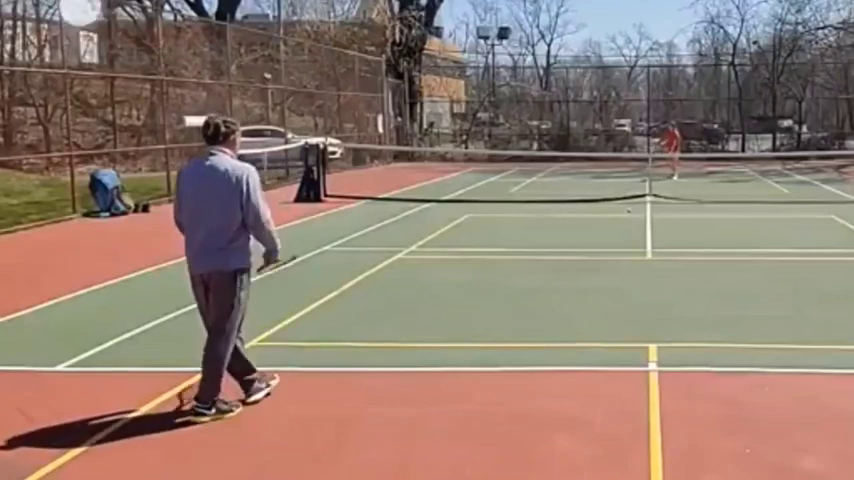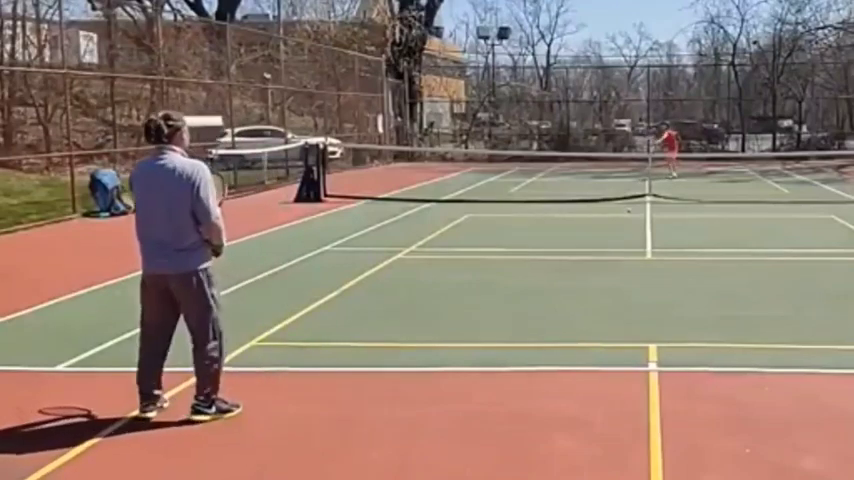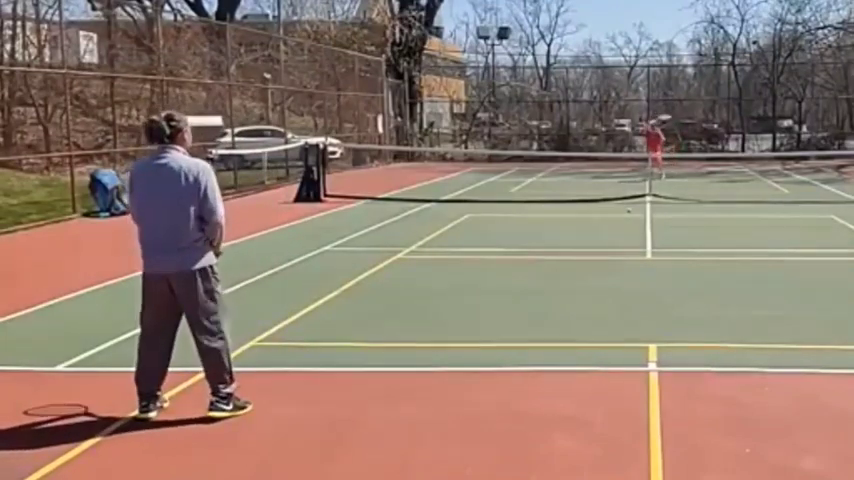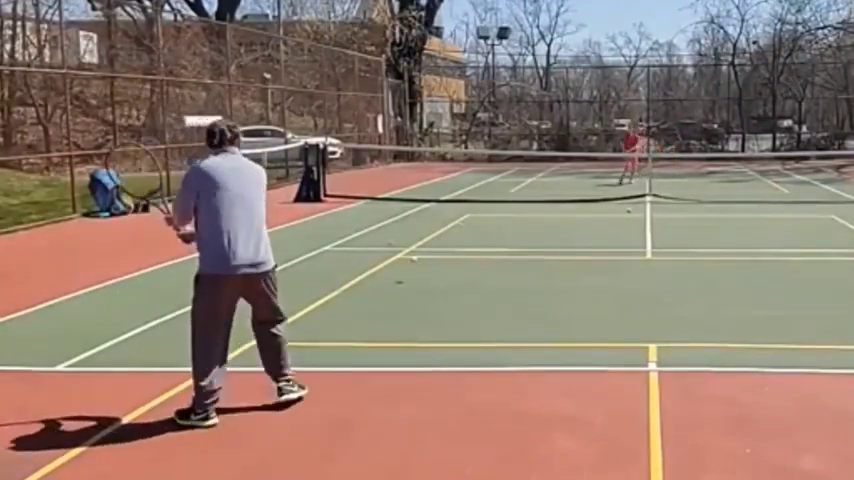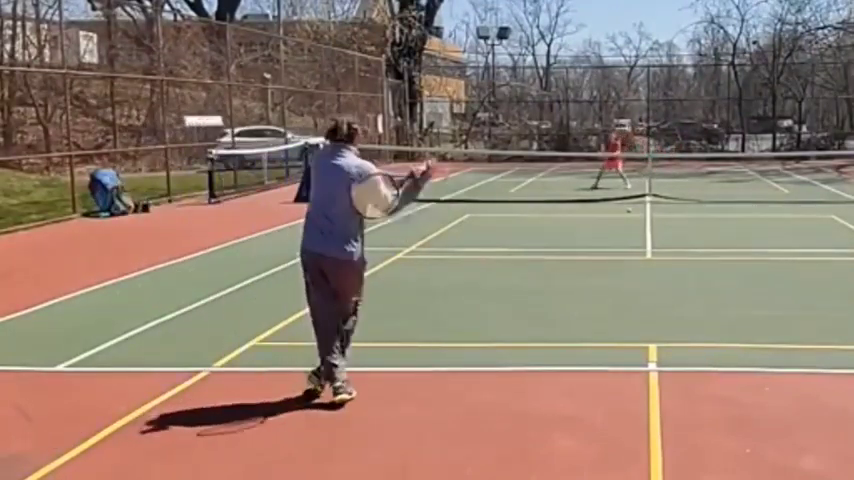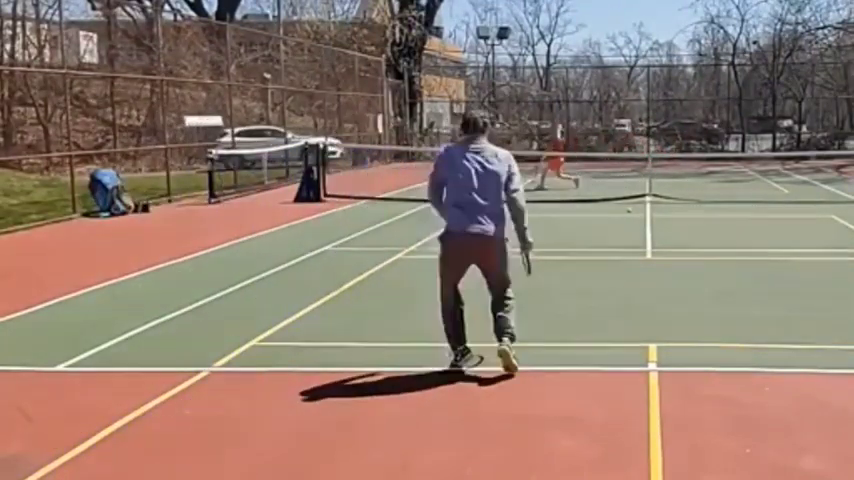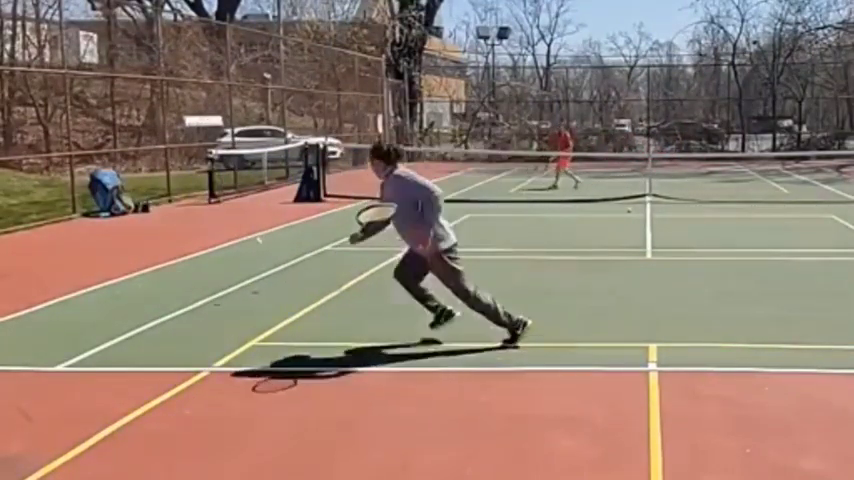
dt=0.7s
person 1, frame 1
left shoulder: (187, 172)
right shoulder: (243, 172)
left elbow: (180, 220)
right elbow: (260, 221)
right wrist: (273, 248)
left hip: (197, 264)
right hip: (229, 263)
left knee: (221, 330)
right knee: (223, 333)
left ankle: (251, 381)
right ankle: (206, 401)
person 1, frame 2
left shoulder: (138, 172)
right shoulder: (194, 169)
left elbow: (147, 215)
right elbow: (211, 221)
right wrist: (217, 244)
left hip: (153, 266)
right hip: (189, 265)
left knee: (153, 334)
right knee: (207, 335)
left ankle: (149, 398)
right ankle: (206, 401)
person 1, frame 3
left shoulder: (138, 171)
right shoulder: (198, 169)
left elbow: (137, 216)
right elbow: (217, 220)
right wrist: (214, 247)
left hip: (155, 267)
right hip: (193, 264)
left knee: (154, 334)
right knee: (212, 333)
left ankle: (148, 399)
right ankle: (221, 398)
person 1, frame 4
left shoulder: (200, 170)
right shoulder: (257, 172)
left elbow: (181, 217)
left wrist: (184, 228)
left hip: (217, 268)
right hip: (259, 264)
left knee: (208, 337)
right knee: (270, 324)
left ankle: (204, 406)
right ankle: (285, 383)
person 1, frame 5
left shoulder: (320, 158)
right shoulder: (364, 170)
left wrist: (406, 180)
right wrist: (418, 183)
left hip: (312, 251)
right hip: (345, 255)
left knee: (324, 319)
right knee: (346, 317)
left ankle: (334, 379)
right ankle: (325, 372)
person 1, frame 6
left shoulder: (446, 155)
right shoulder: (503, 158)
left elbow: (434, 196)
right elbow: (516, 200)
right wrist: (524, 237)
left hip: (455, 236)
right hip: (490, 236)
left knee: (449, 294)
right knee: (502, 293)
left ankle: (460, 352)
right ankle: (504, 343)
person 1, frame 7
left shoulder: (401, 178)
right shoulder: (389, 183)
left elbow: (433, 195)
right elbow: (400, 215)
left wrist: (427, 233)
right wrist: (368, 231)
left hip: (438, 246)
left knee: (467, 292)
right knee: (403, 274)
left ankle: (515, 324)
right ankle: (441, 311)
